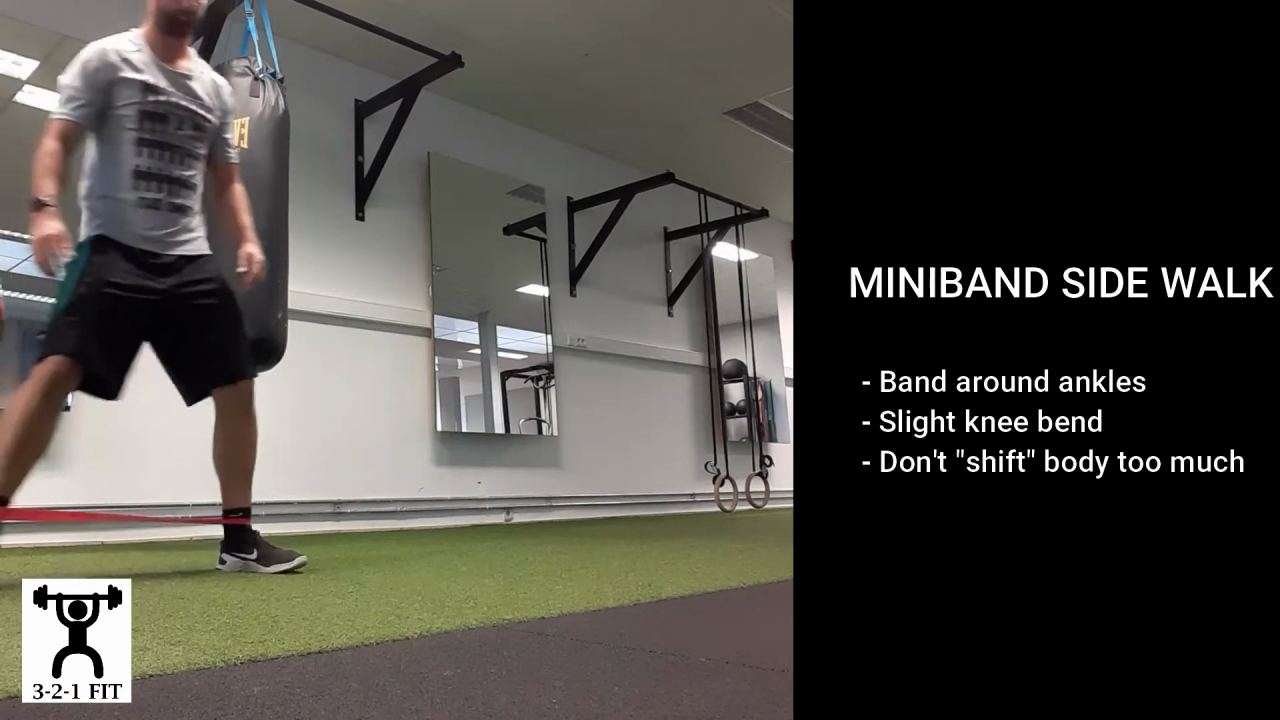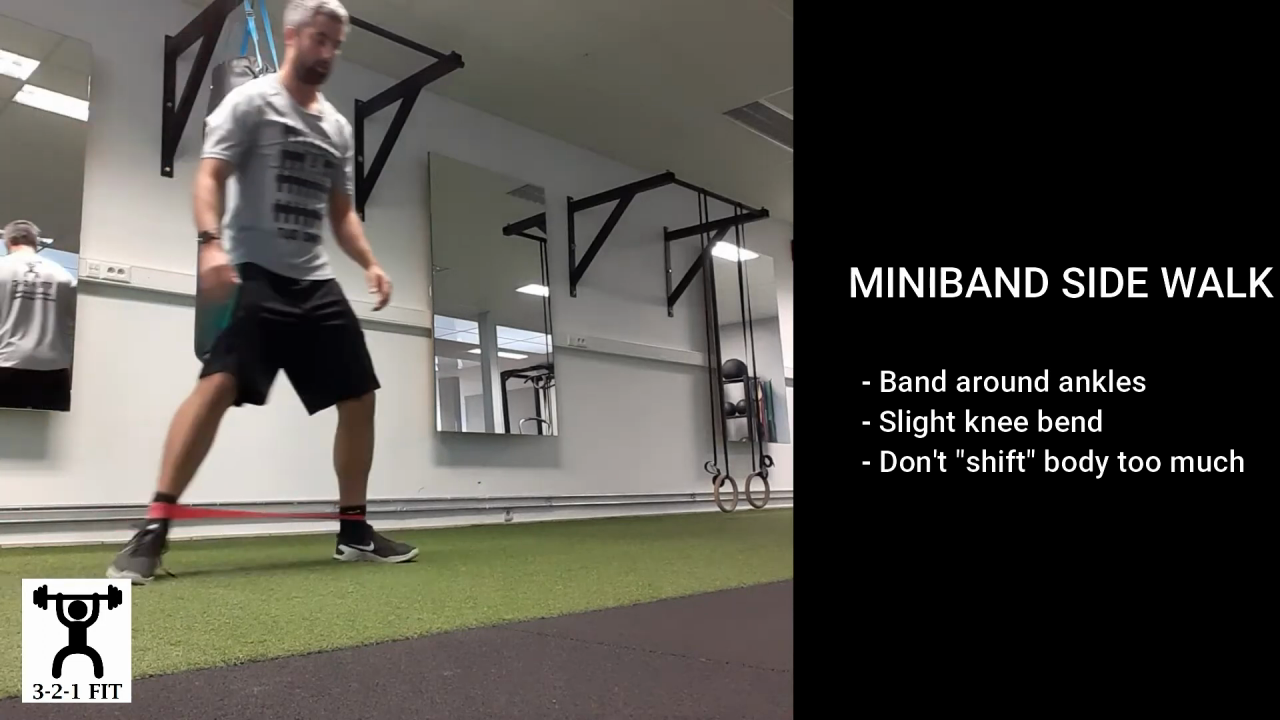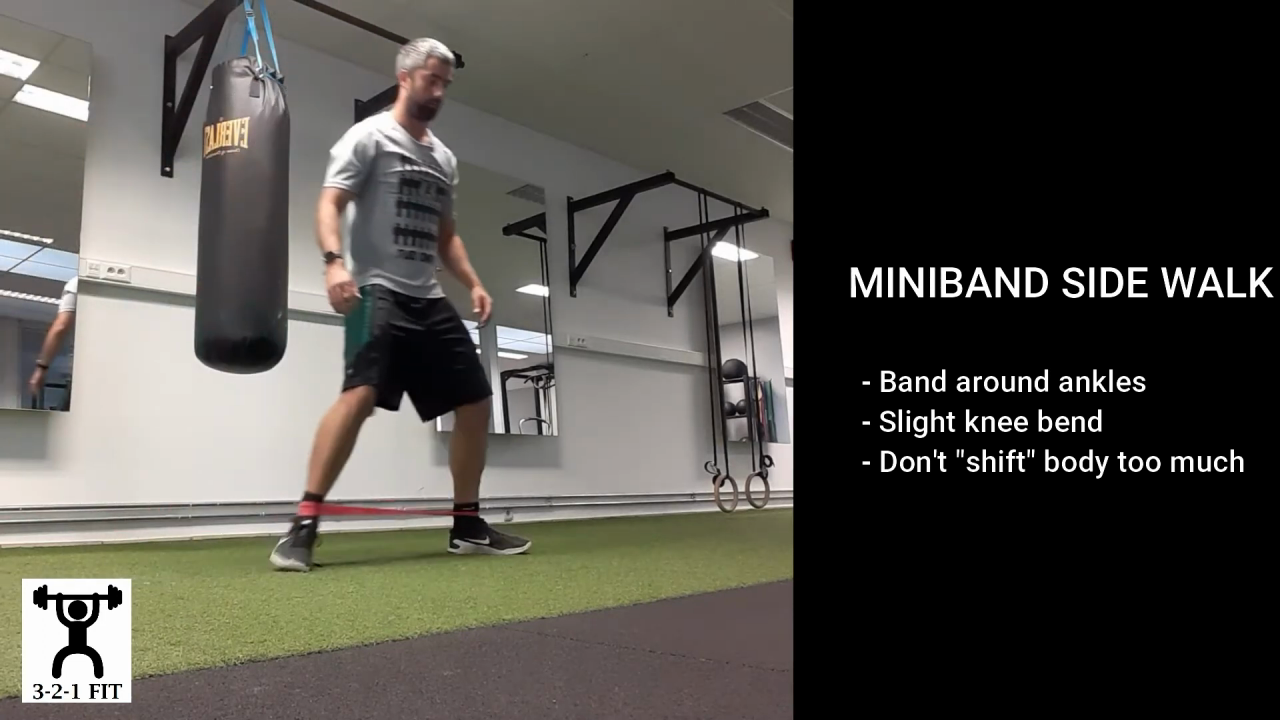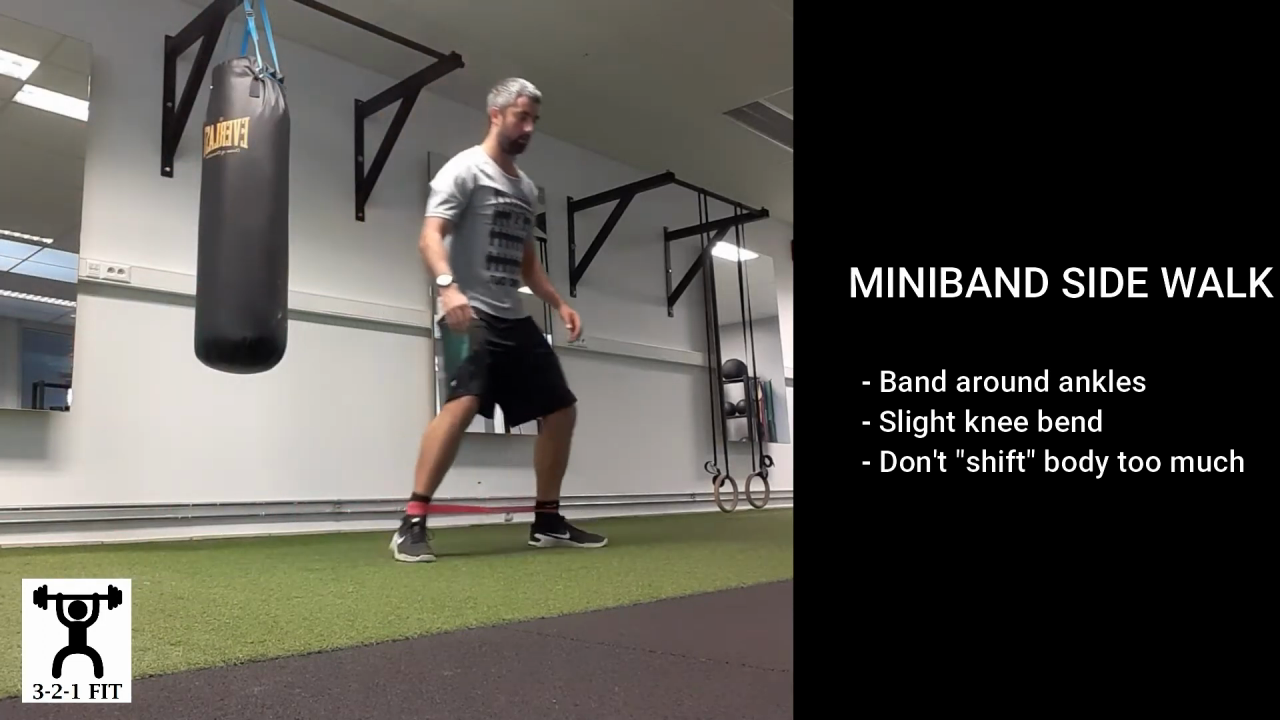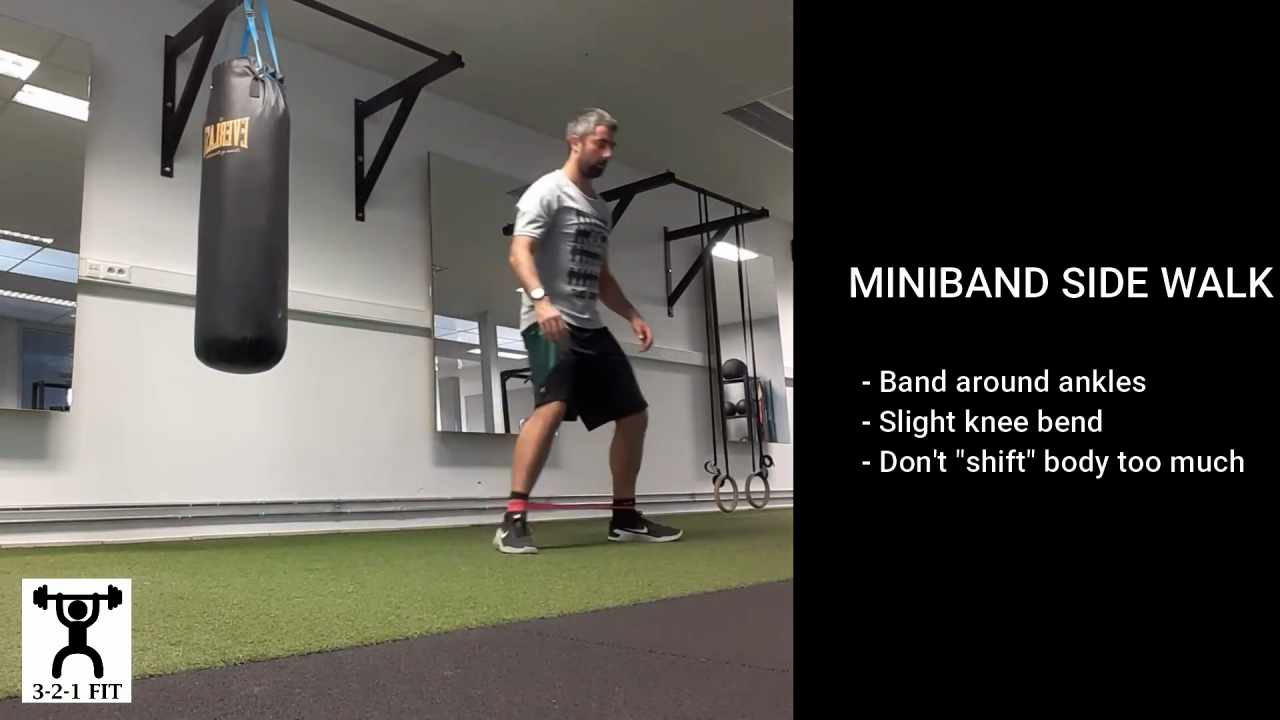
dt=1s
person 1, frame 1
left shoulder: (214, 88)
right shoulder: (109, 59)
left elbow: (227, 179)
right elbow: (58, 139)
left wrist: (248, 239)
left hip: (190, 259)
right hip: (113, 248)
left knee: (236, 388)
right knee: (57, 370)
left ankle: (239, 538)
person 1, frame 2
left shoulder: (339, 128)
right shoulder: (252, 101)
right elbow: (209, 177)
left wrist: (369, 263)
right wrist: (211, 242)
left hip: (315, 282)
right hip: (256, 274)
left knee: (357, 397)
right knee: (218, 384)
left ankle: (353, 528)
right ankle: (153, 529)
person 1, frame 3
left shoulder: (444, 158)
right shoulder: (370, 136)
right elbow: (330, 204)
left wrist: (473, 283)
right wrist: (336, 261)
left hip: (429, 299)
right hip: (378, 291)
left knee: (475, 403)
right knee: (361, 392)
left ankle: (467, 523)
right ankle: (304, 523)
person 1, frame 4
left shoulder: (526, 187)
right shoulder: (465, 170)
right elbow: (431, 235)
left wrist: (560, 303)
right wrist: (448, 286)
left hip: (514, 317)
right hip: (470, 314)
left knee: (560, 410)
right knee: (464, 401)
left ankle: (547, 519)
right ankle: (413, 524)
person 1, frame 5
left shoulder: (601, 208)
right shoulder: (548, 191)
right elbow: (520, 252)
left wrist: (632, 315)
right wrist: (540, 300)
left hip: (591, 326)
right hip: (550, 324)
left knee: (633, 414)
right knee: (553, 405)
left ankle: (624, 516)
right ankle: (514, 519)
